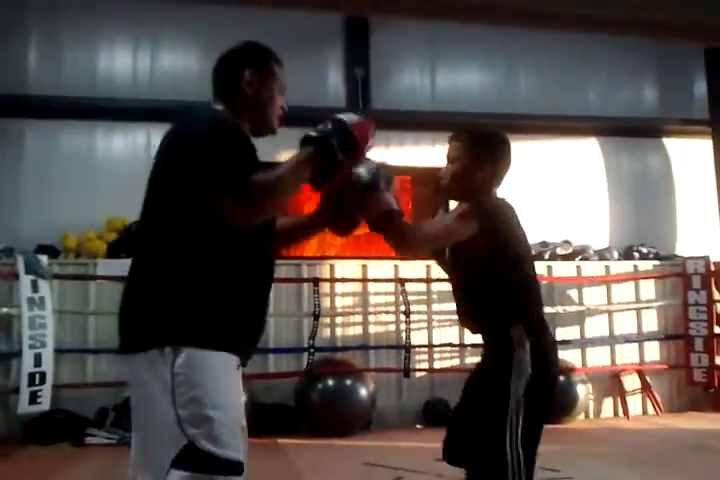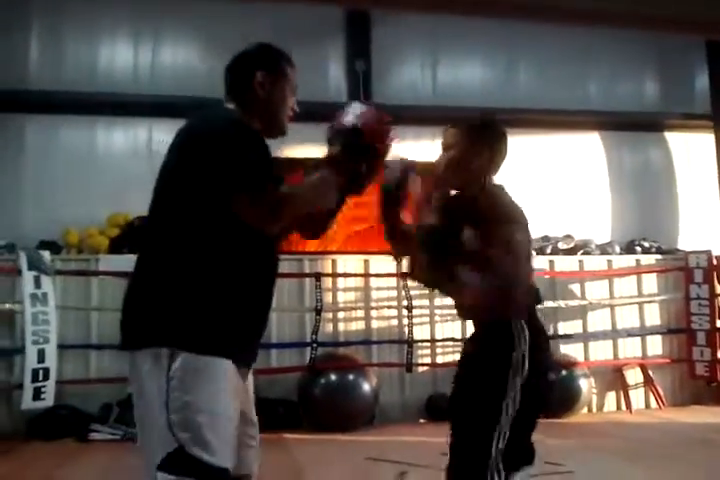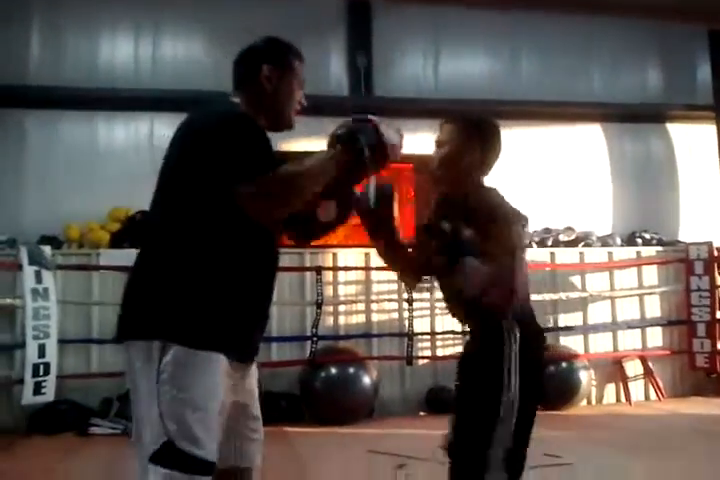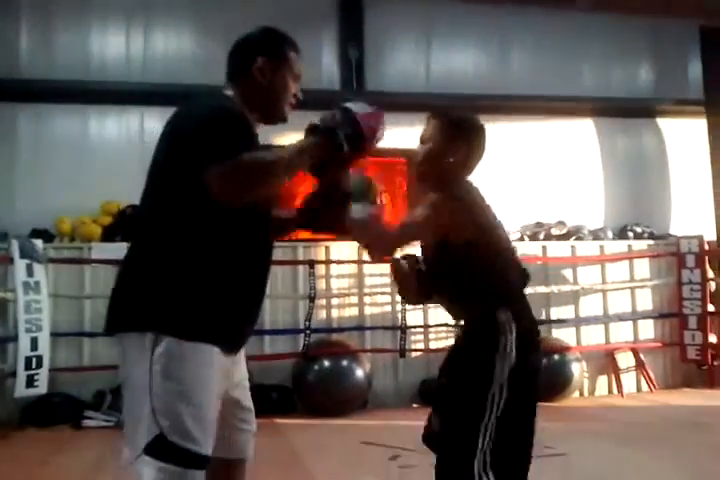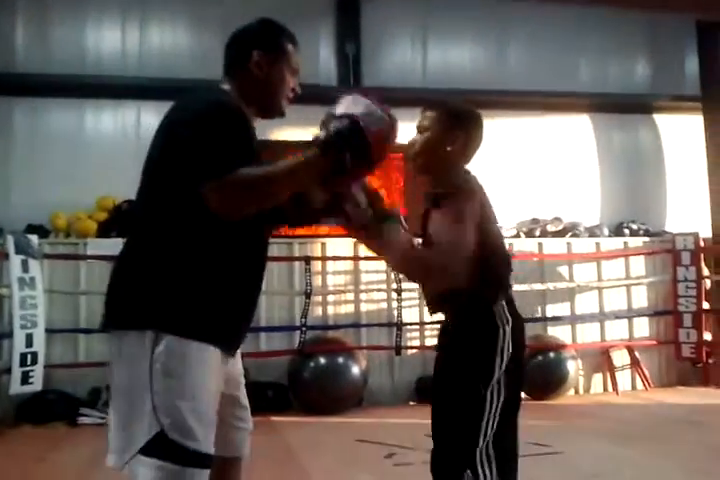
dt=0.1s
person 1, frame 1
left shoulder: (224, 142)
right shoulder: (211, 133)
left elbow: (262, 235)
right elbow: (244, 209)
left wrist: (320, 218)
right wrist: (315, 154)
left hip: (211, 336)
right hip: (181, 335)
person 1, frame 2
left shoulder: (236, 143)
right shoulder: (225, 132)
right elbow: (270, 213)
left wrist: (341, 185)
right wrist: (338, 167)
left hip: (215, 337)
right hip: (184, 335)
person 1, frame 3
left shoulder: (241, 135)
right shoulder: (225, 125)
left elbow: (266, 222)
right elbow: (264, 201)
left wrist: (338, 192)
right wrist: (343, 153)
left hip: (222, 331)
right hip: (181, 330)
person 1, frame 4
left shoulder: (231, 129)
right shoulder: (213, 119)
left elbow: (249, 219)
right elbow: (232, 185)
left wrist: (307, 215)
right wrist: (319, 143)
left hip: (210, 324)
right hip: (171, 321)
person 1, frame 5
left shoulder: (229, 124)
right shoulder: (210, 116)
left elbow: (246, 212)
right elbow: (230, 198)
left wrist: (309, 198)
right wrist: (323, 154)
left hip: (207, 321)
right hip: (168, 320)
person 2, frame 1
left shoulder: (487, 215)
right shoulder: (476, 214)
left elbow: (416, 242)
left wrist: (377, 197)
left hip: (520, 350)
right hip: (502, 347)
right knee: (469, 449)
person 2, frame 2
left shoulder: (502, 215)
right shoulder: (450, 205)
left elbow: (509, 298)
right elbow: (409, 247)
left wrist: (448, 271)
right wrist: (390, 207)
left hip: (512, 340)
right hip: (488, 338)
person 2, frame 3
left shoulder: (498, 215)
right shoulder: (446, 205)
left elbow: (512, 297)
right elbow: (407, 267)
left wrist: (457, 262)
right wrist: (383, 228)
left hip: (507, 341)
right hip: (485, 339)
person 2, frame 4
left shoulder: (454, 202)
right shoulder: (440, 203)
left elbow: (385, 242)
right elbow: (422, 289)
right wrist: (410, 274)
left hip: (503, 334)
right hip: (478, 332)
right knee: (451, 444)
person 2, frame 5
left shoulder: (464, 196)
right shoulder: (439, 196)
left elbow: (445, 271)
right elbow: (436, 270)
left wrist: (383, 227)
right wrist: (375, 219)
left hip: (491, 330)
right hip: (460, 330)
